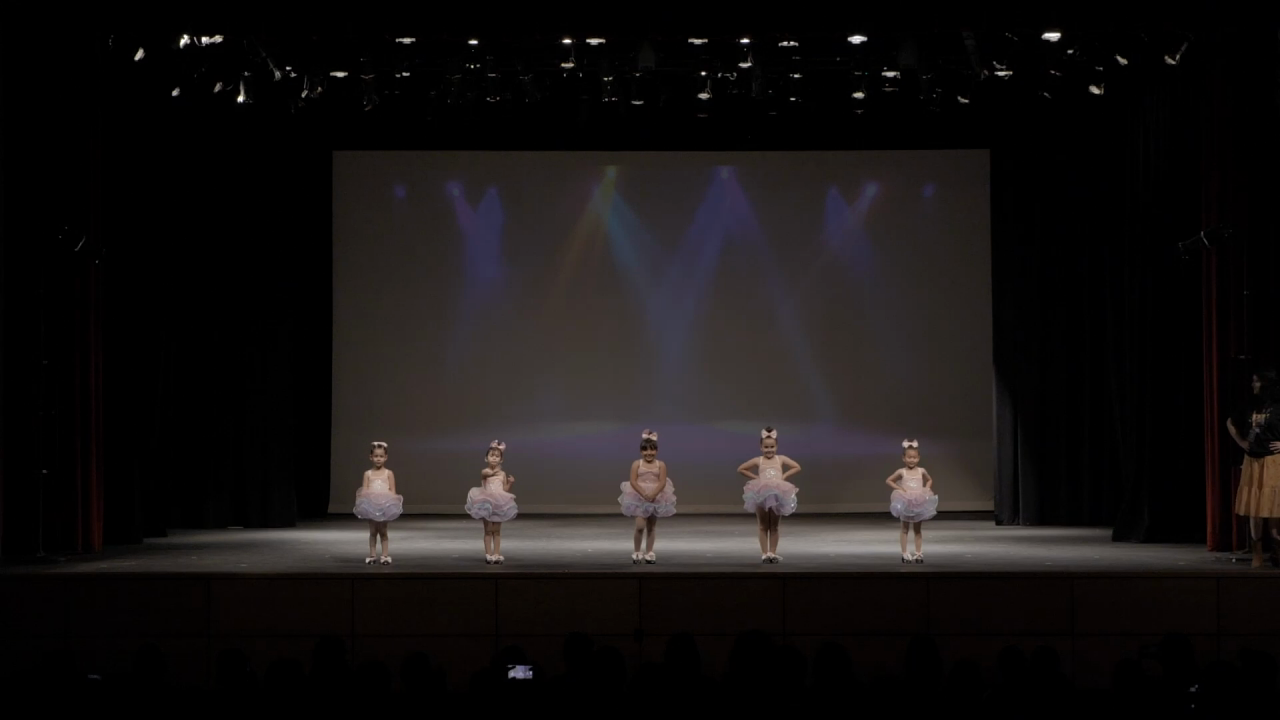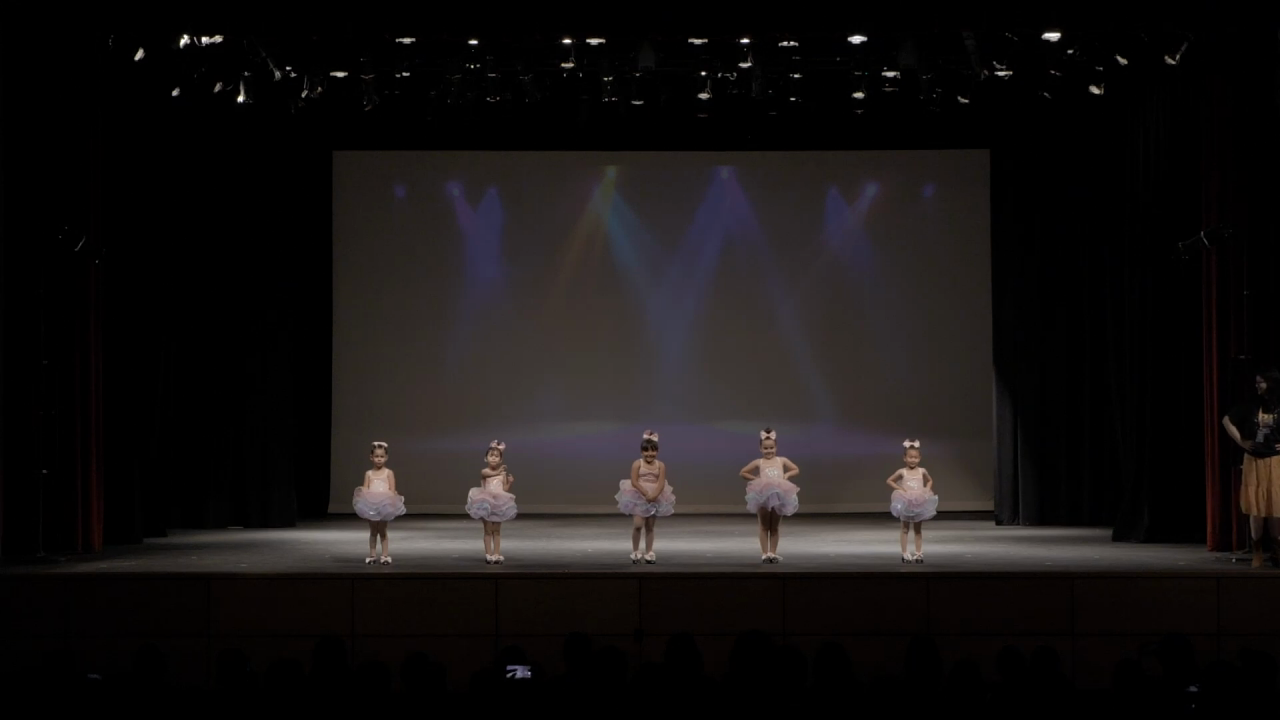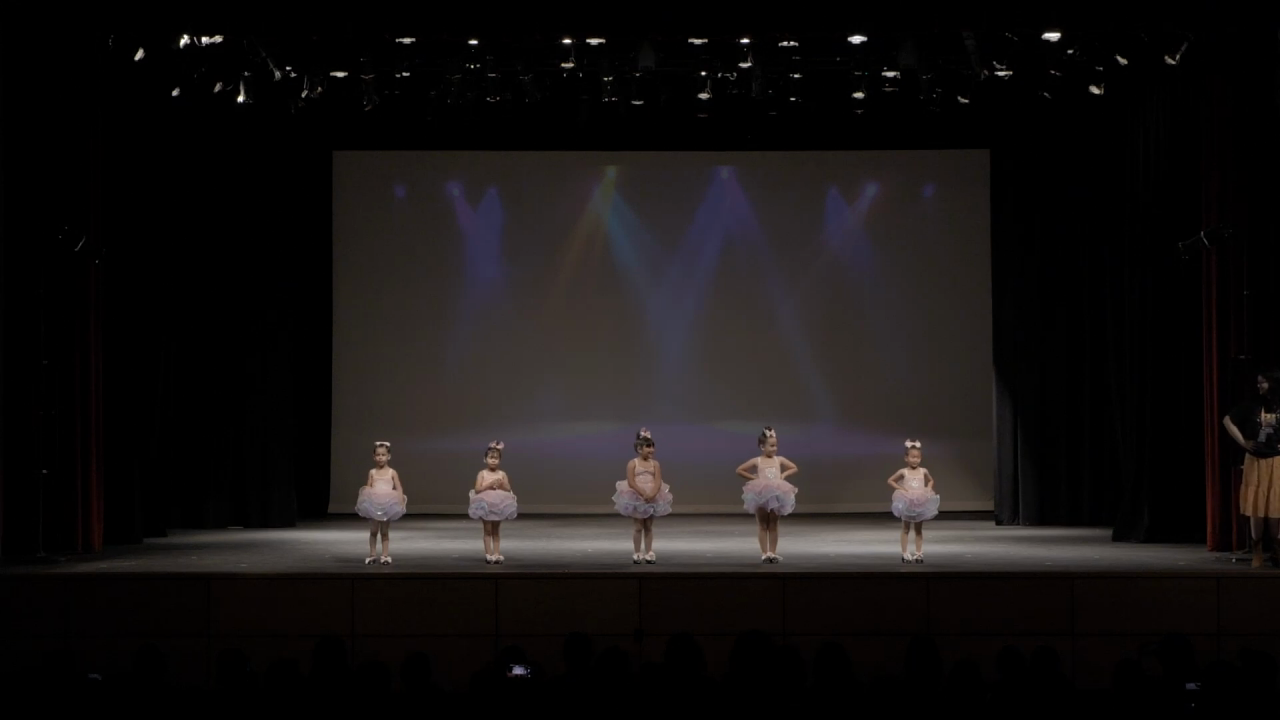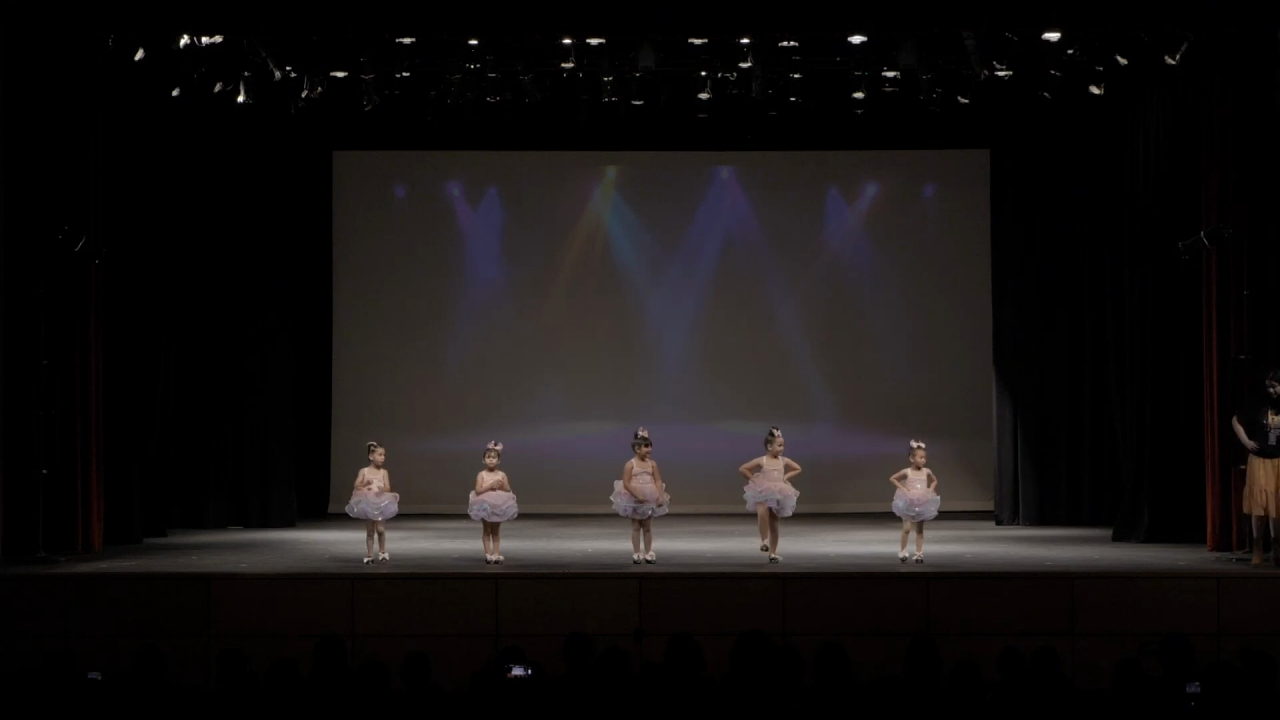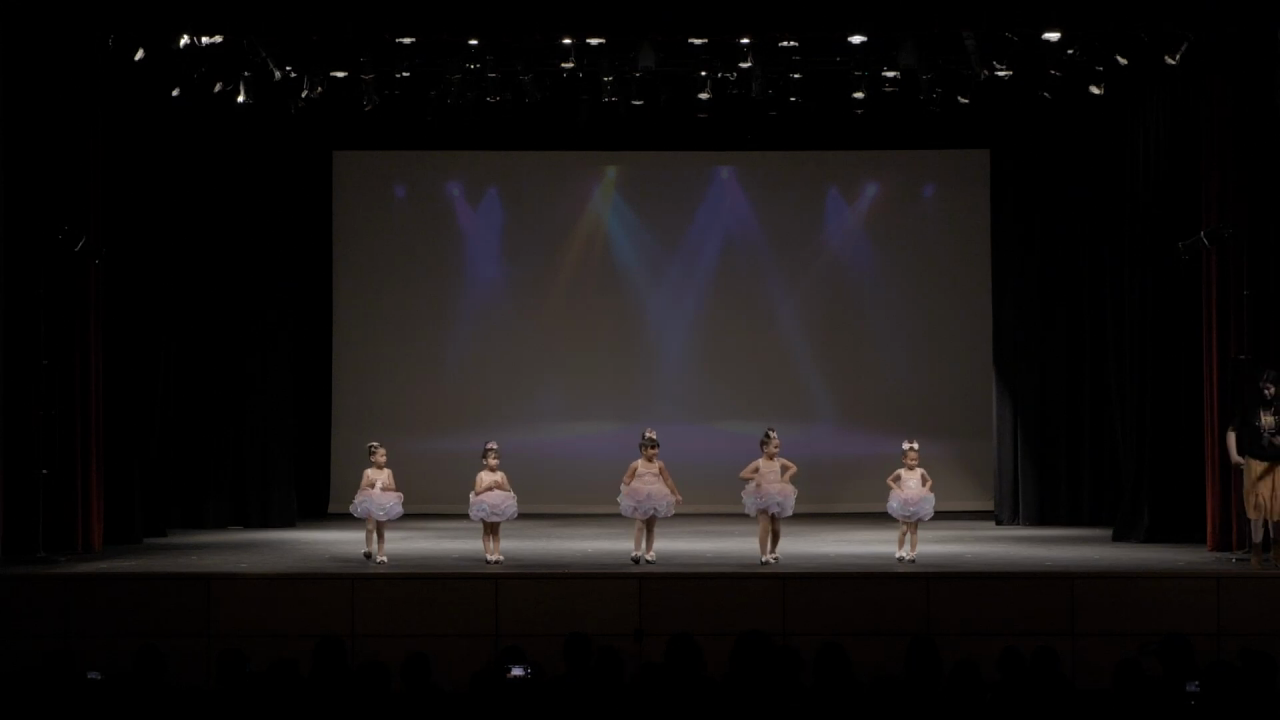
dt=0.7s
person 1, frame 1
right shoulder: (1251, 406)
right elbow: (1230, 423)
right wrist: (1241, 442)
right hip: (1252, 462)
right knee: (1254, 507)
right ankle: (1257, 553)
person 1, frame 2
right shoulder: (1250, 405)
right elbow: (1226, 420)
right wrist: (1241, 441)
right hip: (1253, 462)
right knee: (1255, 508)
right ankle: (1258, 553)
person 1, frame 3
right shoulder: (1251, 405)
right elbow: (1227, 420)
right wrist: (1242, 441)
right hip: (1255, 461)
right knee: (1256, 507)
right ankle: (1257, 552)
person 1, frame 4
right shoulder: (1256, 404)
right elbow: (1236, 420)
right wrist: (1246, 441)
right hip: (1259, 460)
right knee: (1259, 504)
right ankle: (1257, 550)
person 1, frame 5
right shoulder: (1250, 408)
right elbow: (1232, 432)
right wrist: (1233, 454)
right hip: (1255, 464)
right knee: (1259, 505)
right ankle: (1256, 553)
